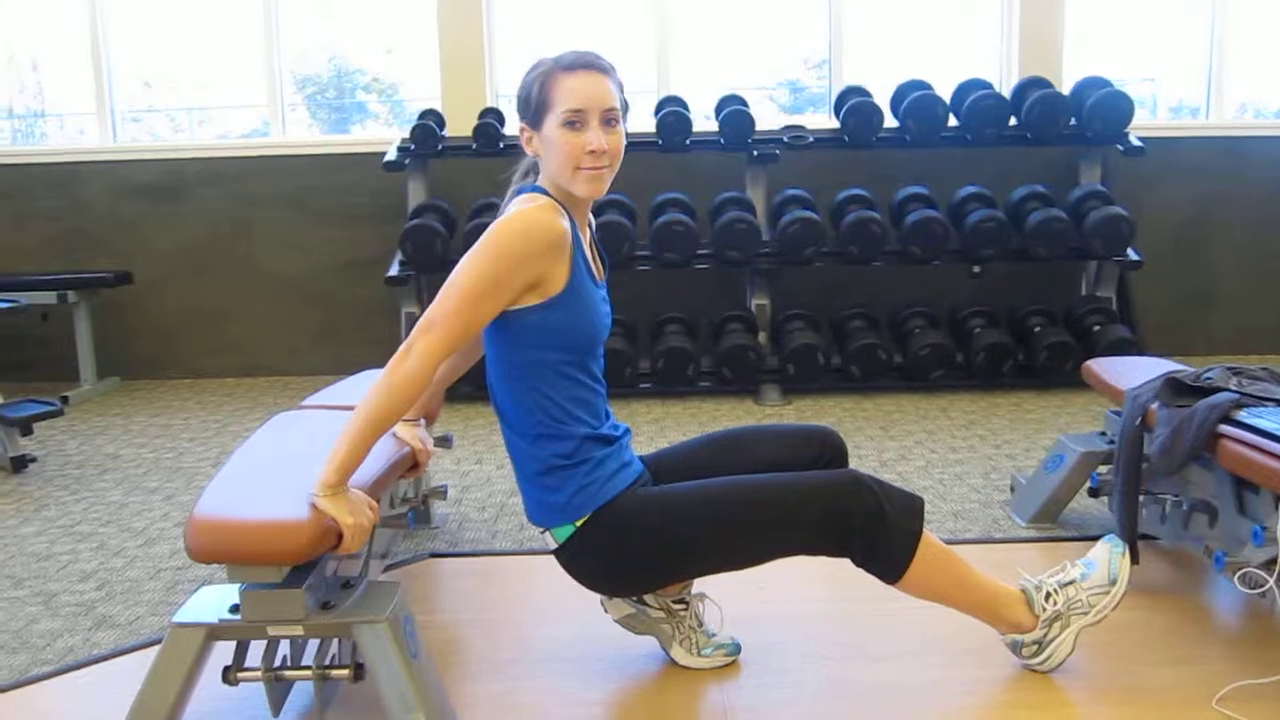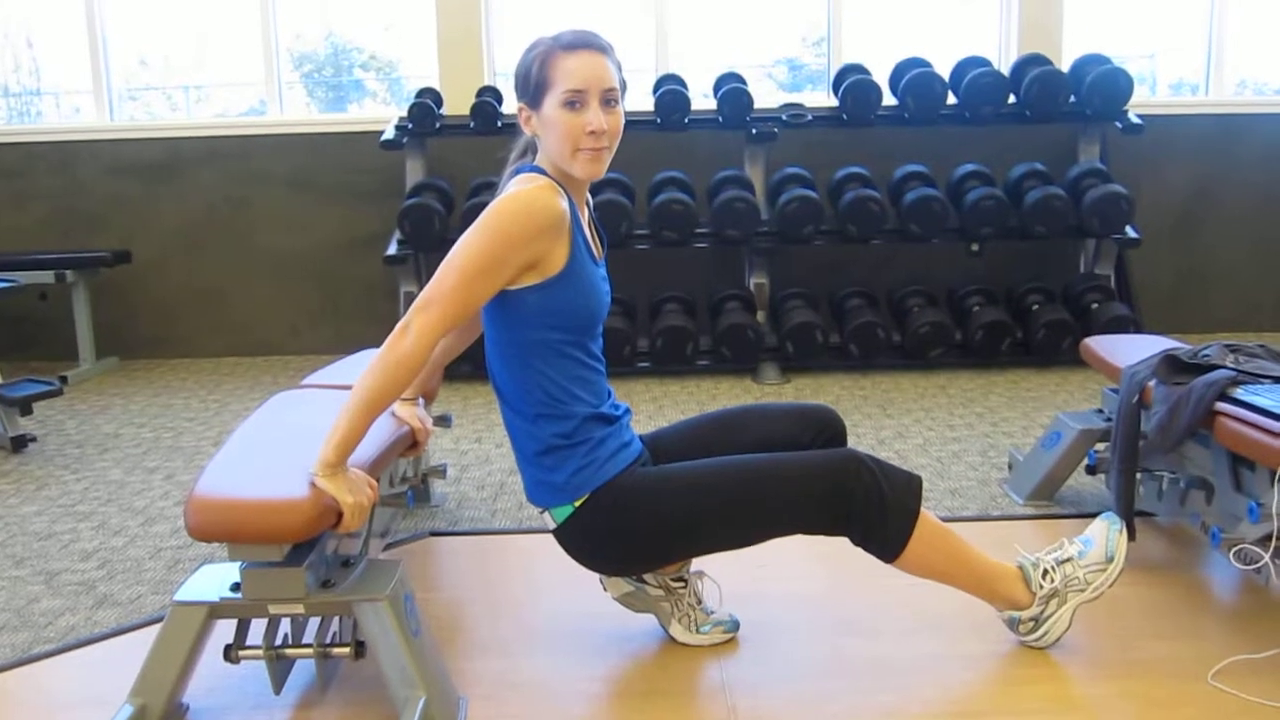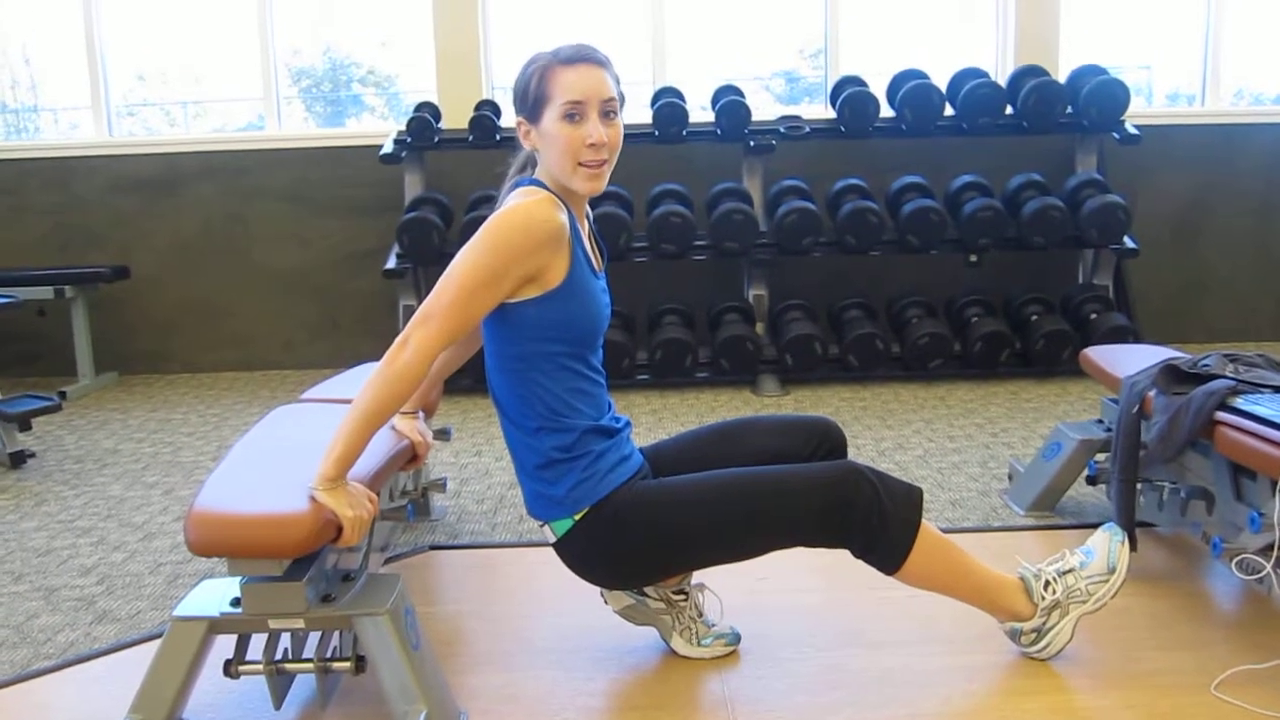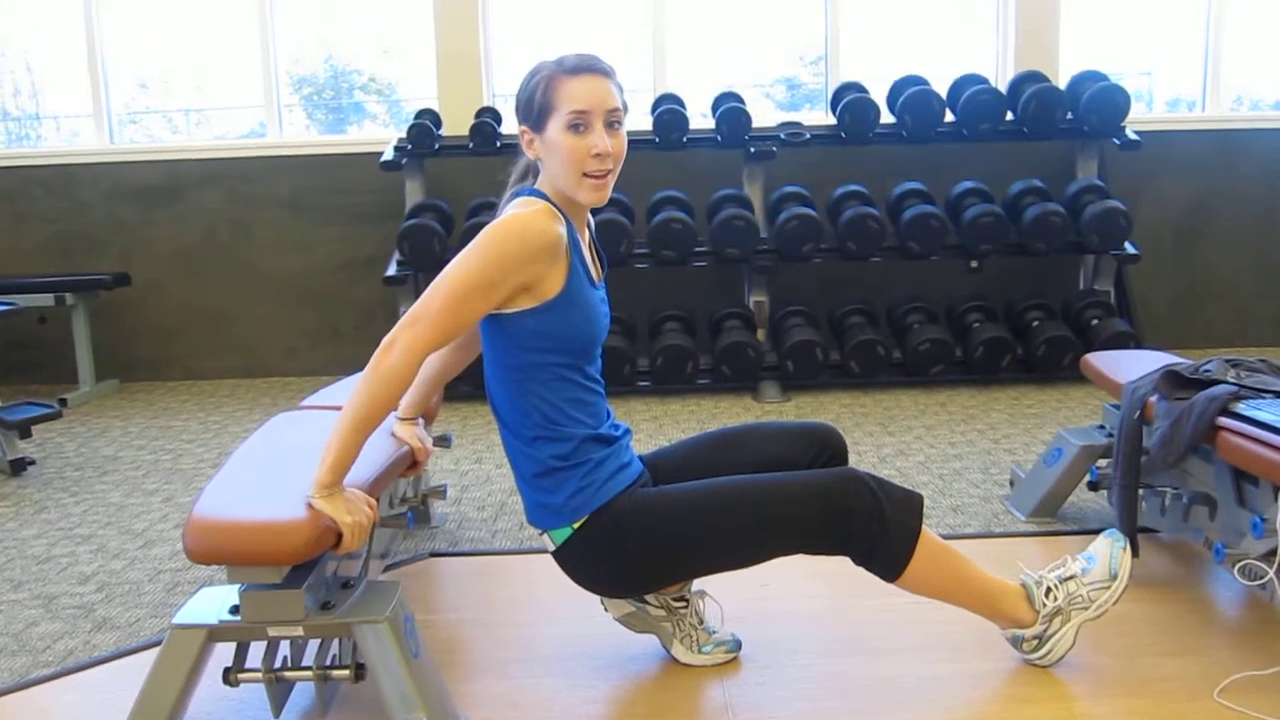
dt=0.7s
person 1, frame 1
left shoulder: (570, 219)
right shoulder: (534, 224)
left elbow: (470, 333)
right elbow: (425, 345)
left wrist: (418, 418)
right wrist: (334, 489)
left hip: (617, 484)
right hip: (597, 524)
left knee: (818, 450)
right knee: (852, 505)
left ankle: (660, 594)
right ankle: (1028, 618)
person 1, frame 2
left shoulder: (568, 199)
right shoulder: (533, 205)
left elbow: (471, 313)
right elbow: (421, 324)
left wrist: (416, 397)
right wrist: (332, 468)
left hip: (617, 462)
right hip: (599, 504)
left knee: (817, 429)
right knee: (851, 485)
left ankle: (661, 574)
right ankle: (1027, 595)
person 1, frame 3
left shoulder: (567, 212)
right shoulder: (532, 217)
left elbow: (469, 323)
right elbow: (420, 338)
left wrist: (413, 411)
right wrist: (332, 481)
left hip: (617, 475)
right hip: (597, 516)
left knee: (817, 441)
right knee: (849, 495)
left ankle: (661, 585)
right ankle: (1027, 606)
person 1, frame 4
left shoulder: (570, 224)
right shoulder: (531, 229)
left elbow: (469, 328)
right elbow: (406, 341)
left wrist: (414, 415)
right wrist: (330, 487)
left hip: (617, 482)
right hip: (598, 525)
left knee: (818, 448)
right knee: (850, 503)
left ankle: (660, 594)
right ankle: (1028, 614)
